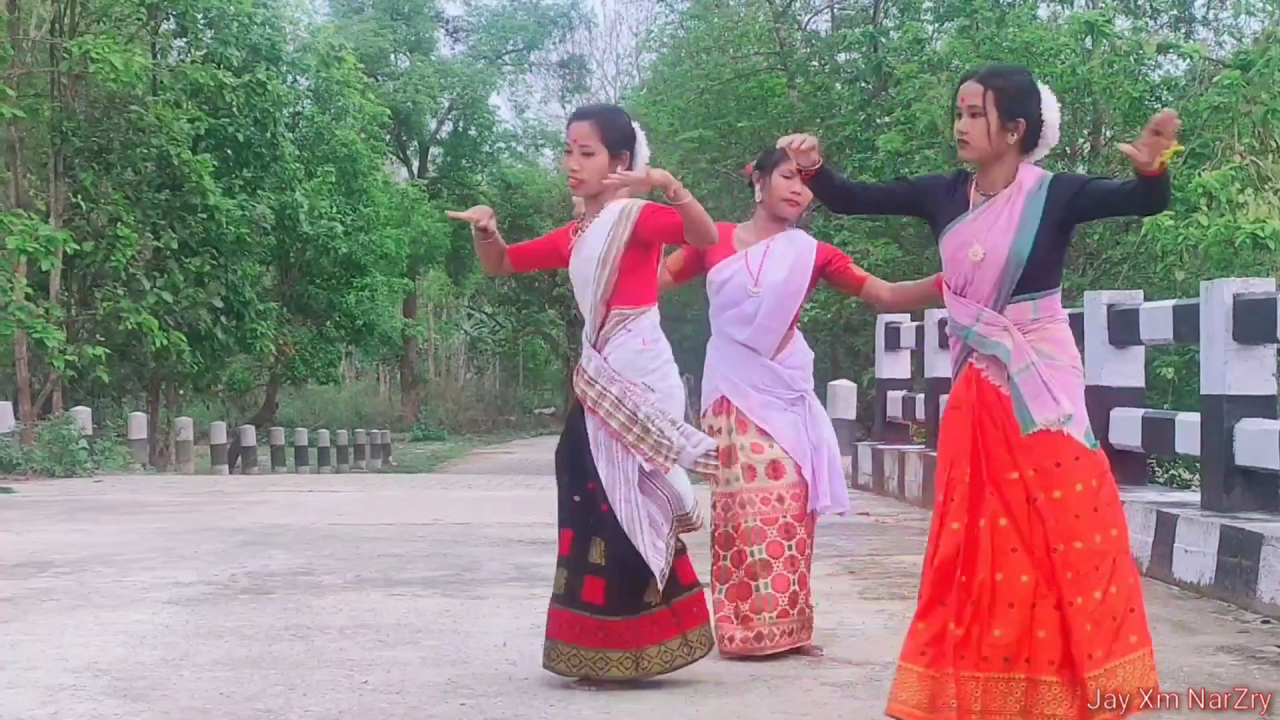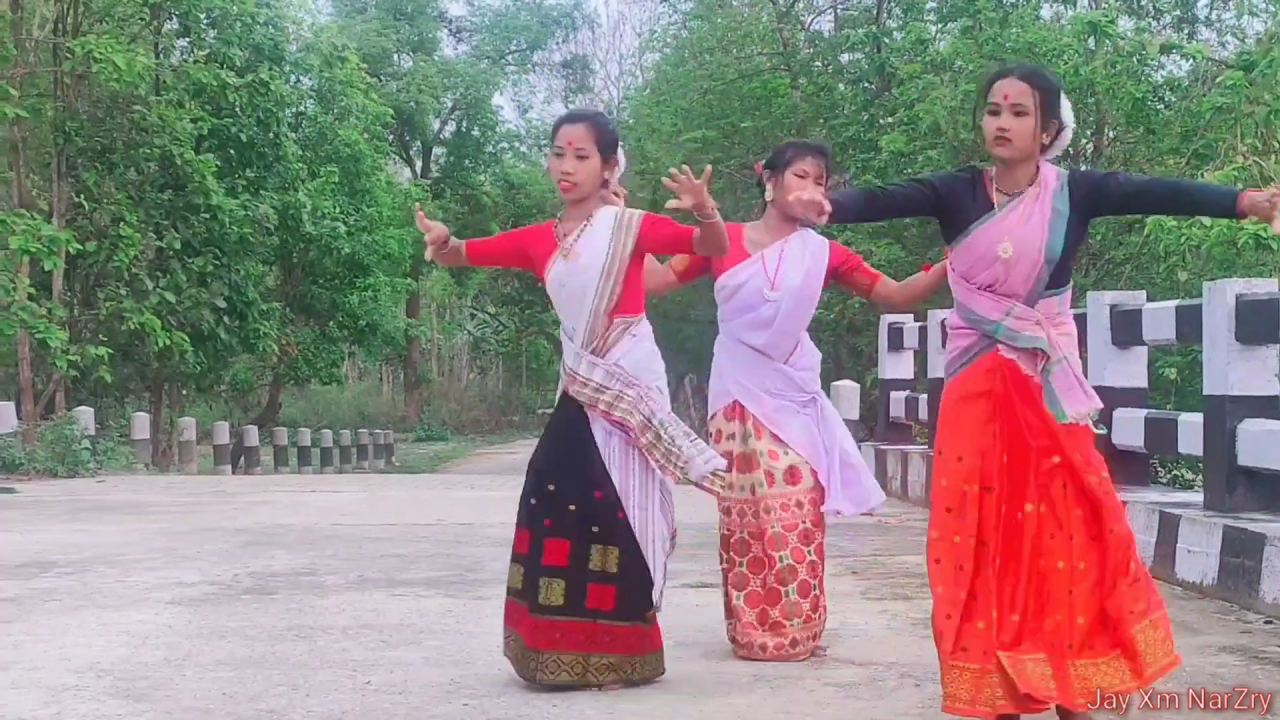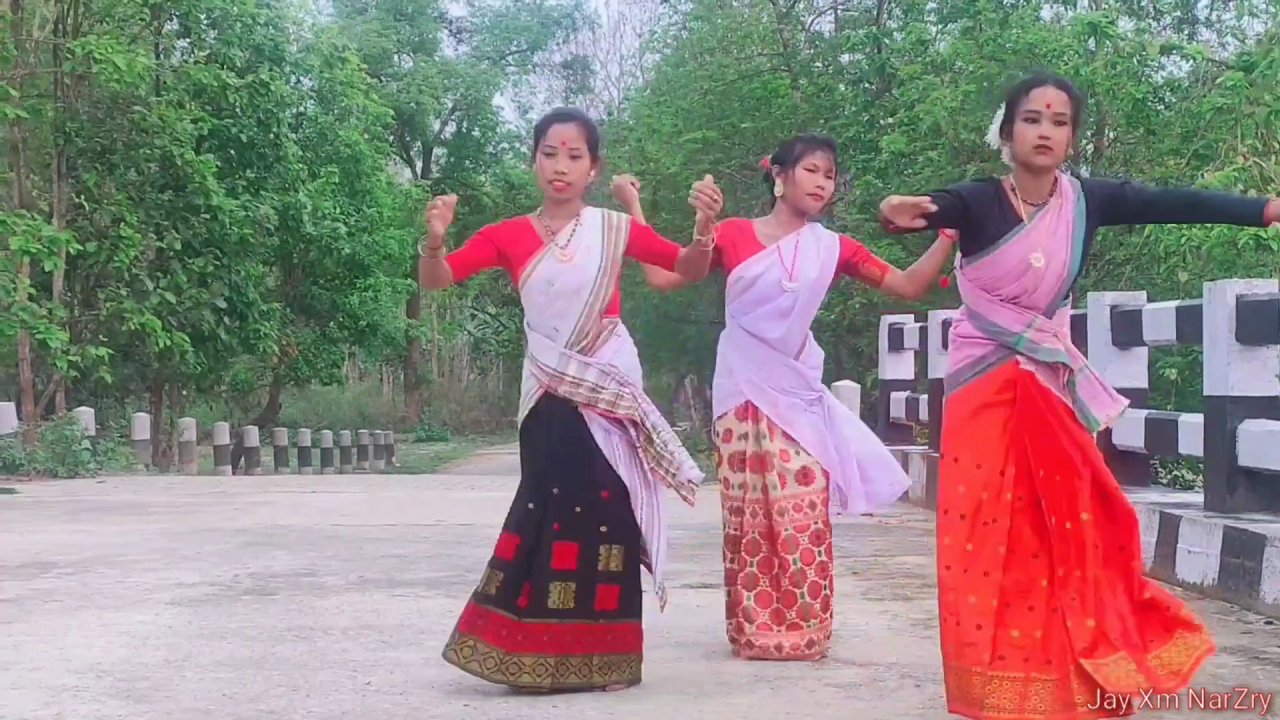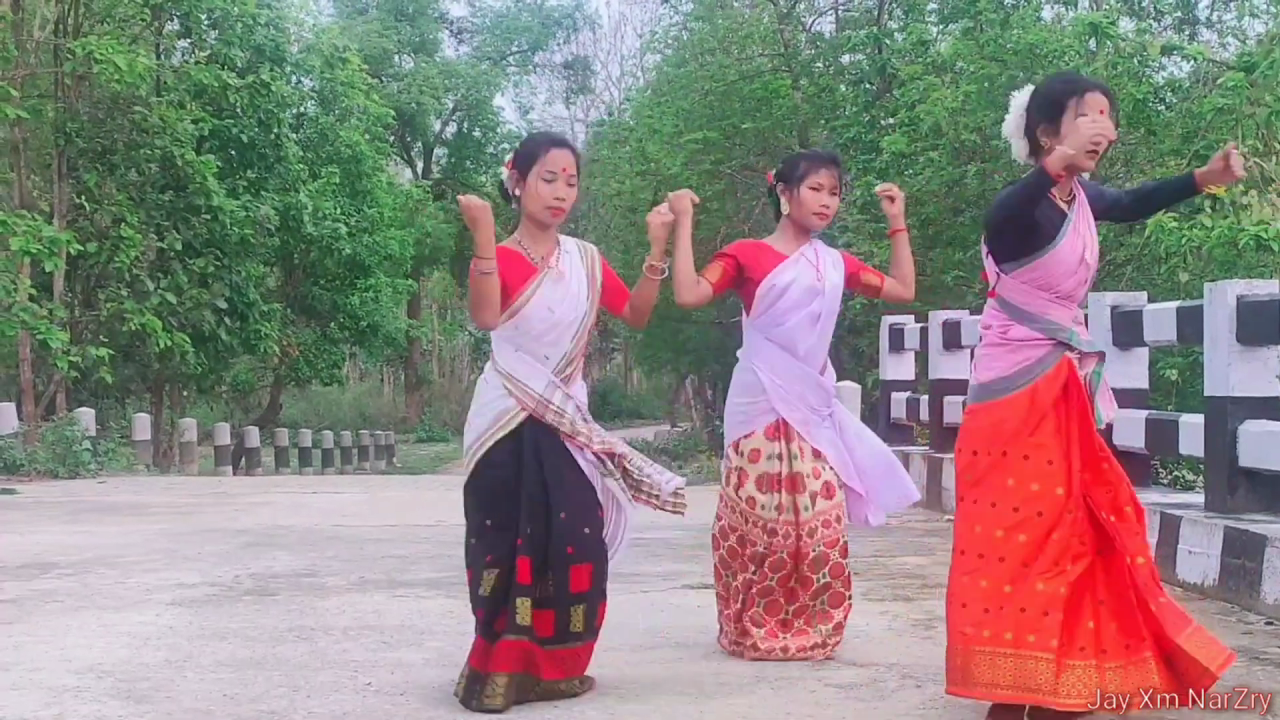
dt=0.1s
person 1, frame 1
left shoulder: (1053, 193)
right shoulder: (945, 194)
left elbow: (1142, 200)
right elbow: (846, 199)
left wrist: (1154, 162)
right wrist: (813, 166)
left hip: (1040, 389)
right hip: (976, 389)
left knee: (1067, 535)
right knee: (977, 538)
person 1, frame 2
left shoulder: (1073, 190)
right shoulder: (953, 189)
left elbow: (1155, 193)
right elbow: (876, 201)
right wrist: (830, 205)
left hip: (1046, 378)
right hip: (974, 381)
left knee: (1067, 522)
right knee: (977, 531)
person 1, frame 3
left shoulder: (1088, 198)
right shoulder: (977, 200)
left elbow: (1176, 202)
right elbow: (921, 210)
right wrist: (896, 209)
left hip: (1052, 387)
right hip: (983, 388)
left knee: (1074, 527)
right knee: (989, 541)
person 1, frame 4
left shoulder: (1083, 195)
right shoulder: (1018, 200)
left elbow: (1124, 208)
right elbow: (1010, 217)
left wrist: (1201, 179)
right wrist: (1051, 168)
left hip: (1060, 386)
right hip: (1020, 387)
left knee: (1088, 525)
right knee: (1021, 535)
person 2, frame 1
left shoulder: (642, 215)
right shoulder: (575, 234)
left elbow: (707, 238)
right elbow: (500, 265)
left wrist: (671, 185)
right wrist: (485, 228)
left hip: (636, 379)
right hip: (604, 382)
left knee: (624, 504)
right knee: (602, 502)
left ankle: (618, 650)
right ankle: (622, 643)
person 2, frame 2
left shoulder: (631, 226)
right shoulder: (535, 238)
left elbow: (712, 251)
right elbow: (461, 257)
left wrist: (704, 207)
right wrist: (440, 239)
left hip: (628, 386)
right hip: (579, 389)
left knee: (610, 511)
right knee: (554, 504)
left ankle: (614, 653)
right ankle: (564, 651)
person 2, frame 3
left shoulder: (618, 228)
right shoulder: (510, 236)
left elbow: (689, 268)
right elbow: (434, 278)
left wrist: (705, 221)
right wrist: (432, 235)
left hip: (610, 389)
right hip: (551, 391)
left knee: (609, 512)
right knee: (547, 514)
left ankle: (596, 653)
right ankle: (528, 649)
person 2, frame 4
left shoulder: (586, 258)
right shoulder: (503, 256)
left elbow: (636, 314)
right elbow: (486, 318)
left wrist: (659, 248)
right wrist: (483, 238)
left hip: (564, 416)
right hip: (508, 416)
left knee: (578, 535)
right knee: (509, 541)
left ankle: (550, 664)
right ankle: (501, 668)
person 3, frame 1
left shoulder: (813, 253)
right shoulder: (714, 240)
left elbow: (885, 293)
right elbow: (653, 279)
left wrist: (944, 283)
left hip: (784, 391)
right hip: (729, 391)
left knee: (786, 508)
right knee: (739, 510)
left ankle: (781, 626)
right ankle: (743, 627)
person 3, frame 2
left shoulder: (826, 253)
right shoulder: (723, 239)
left elbow: (899, 295)
right elbow: (653, 282)
left wrist: (949, 263)
left hip: (793, 394)
right hip: (739, 394)
left knee: (796, 513)
right knee: (745, 515)
left ankle: (793, 631)
right ankle: (753, 631)
person 3, frame 3
left shoulder: (835, 247)
right shoulder: (731, 233)
left elbow: (908, 285)
right elbow: (662, 278)
left wrist: (949, 234)
left hip: (798, 393)
right hip: (745, 392)
left knee: (804, 514)
right knee: (752, 515)
left ankle: (799, 631)
right ankle: (756, 630)
person 3, frame 4
left shoulder: (836, 261)
right shoulder: (747, 252)
left elbow: (904, 291)
right elbow: (689, 295)
left wrist: (898, 225)
right wrist: (684, 227)
left hip: (813, 409)
right hip: (763, 407)
left knee: (820, 527)
right knee: (759, 522)
left ankle: (801, 631)
right ankle: (751, 630)
